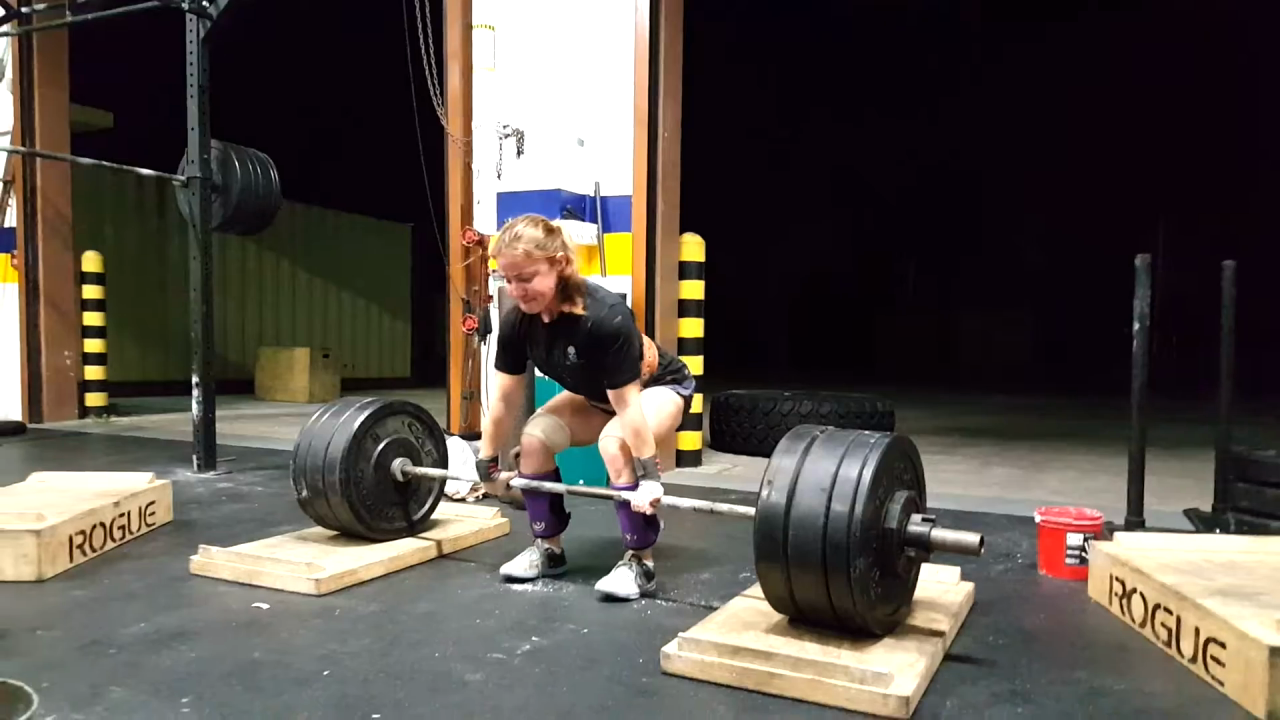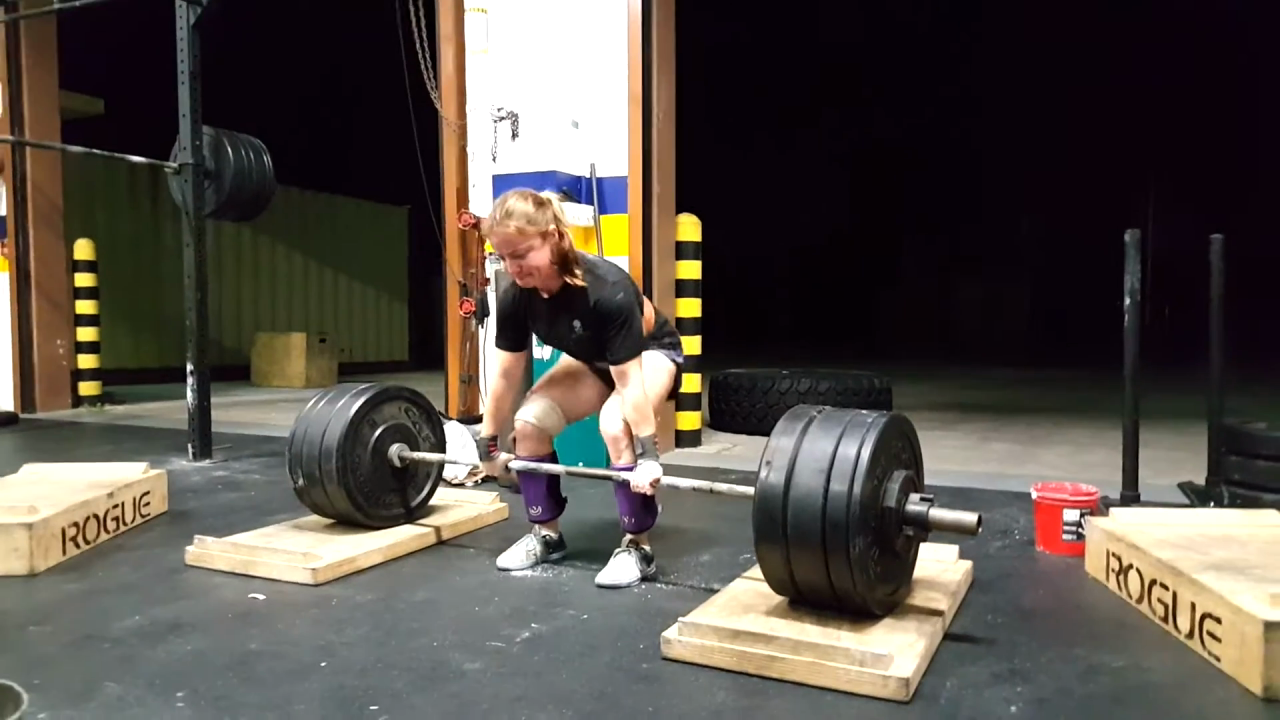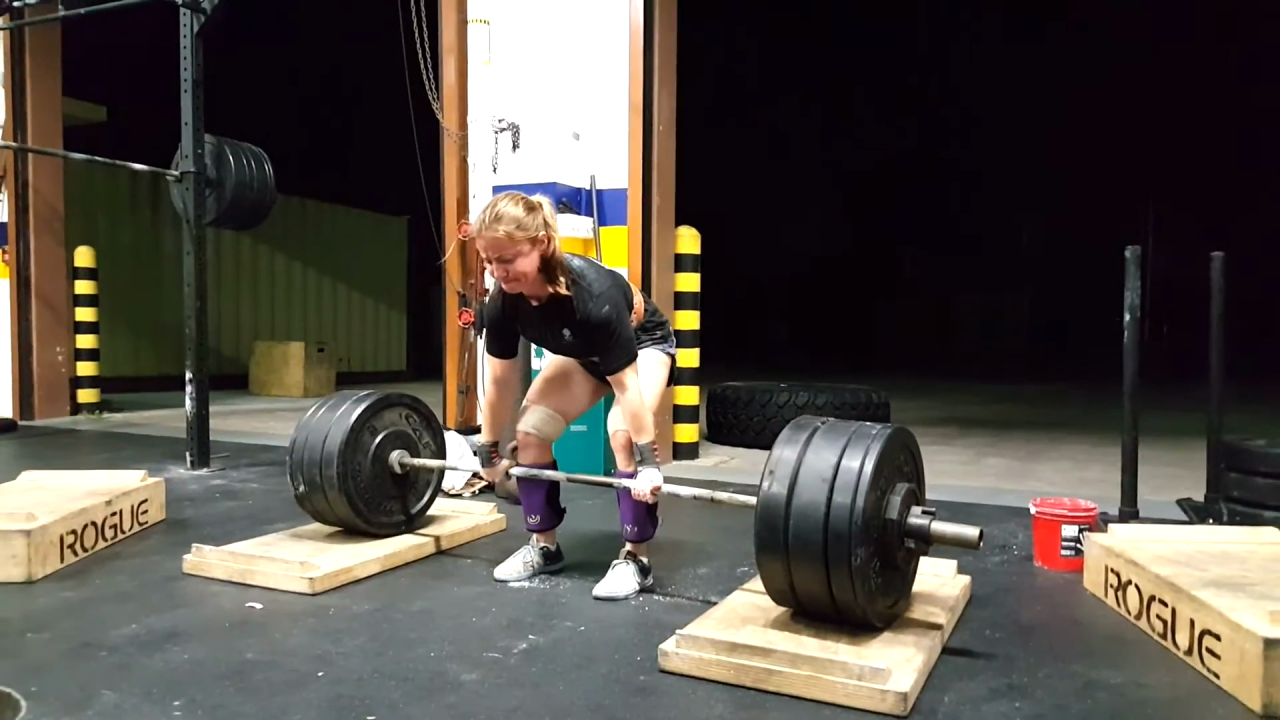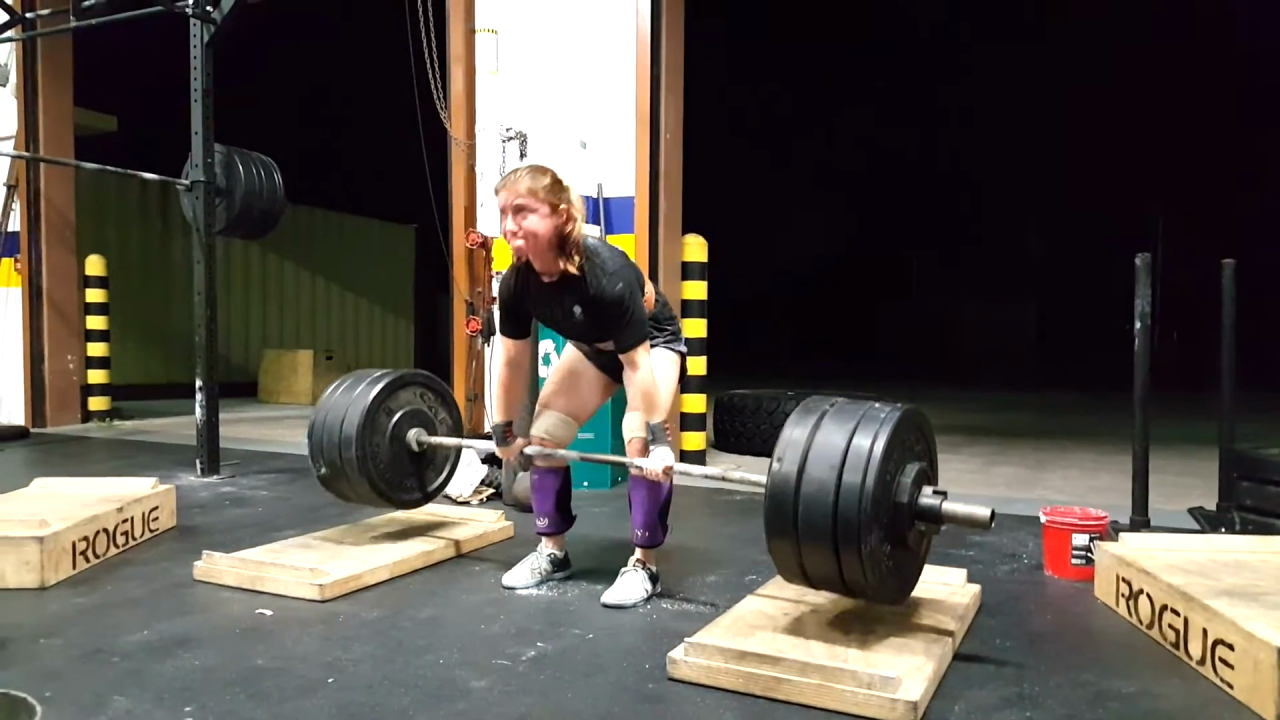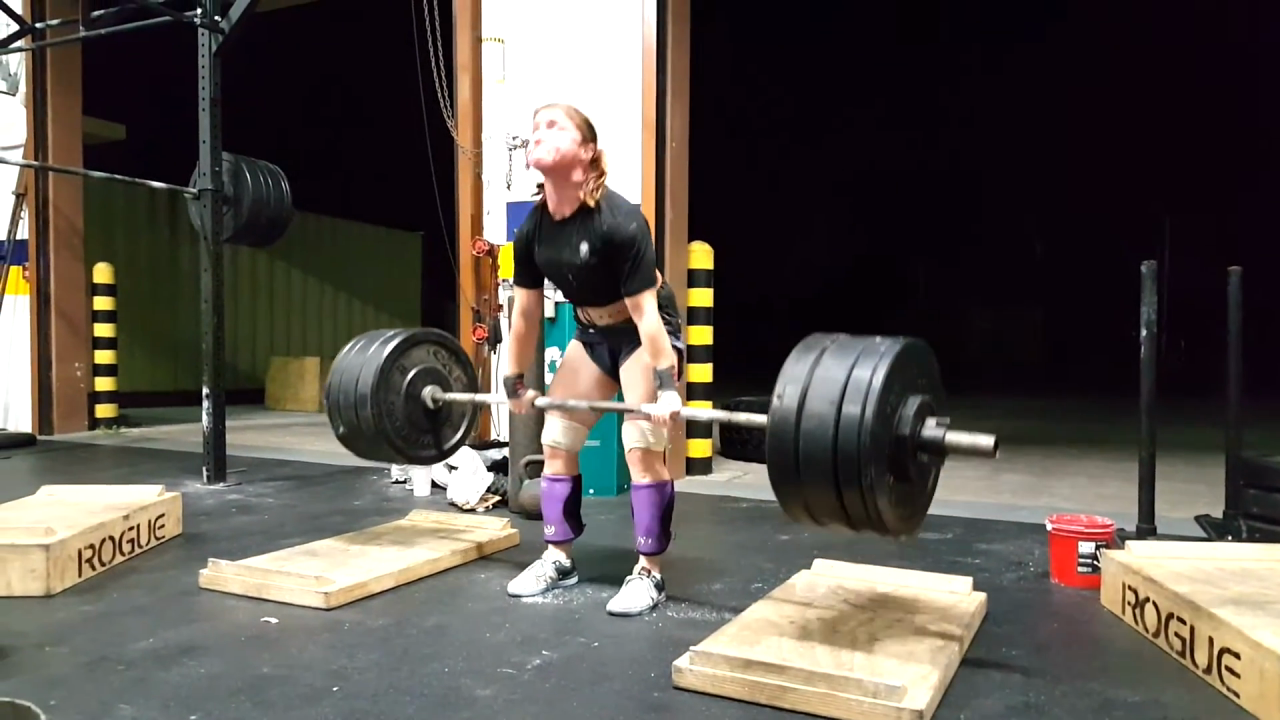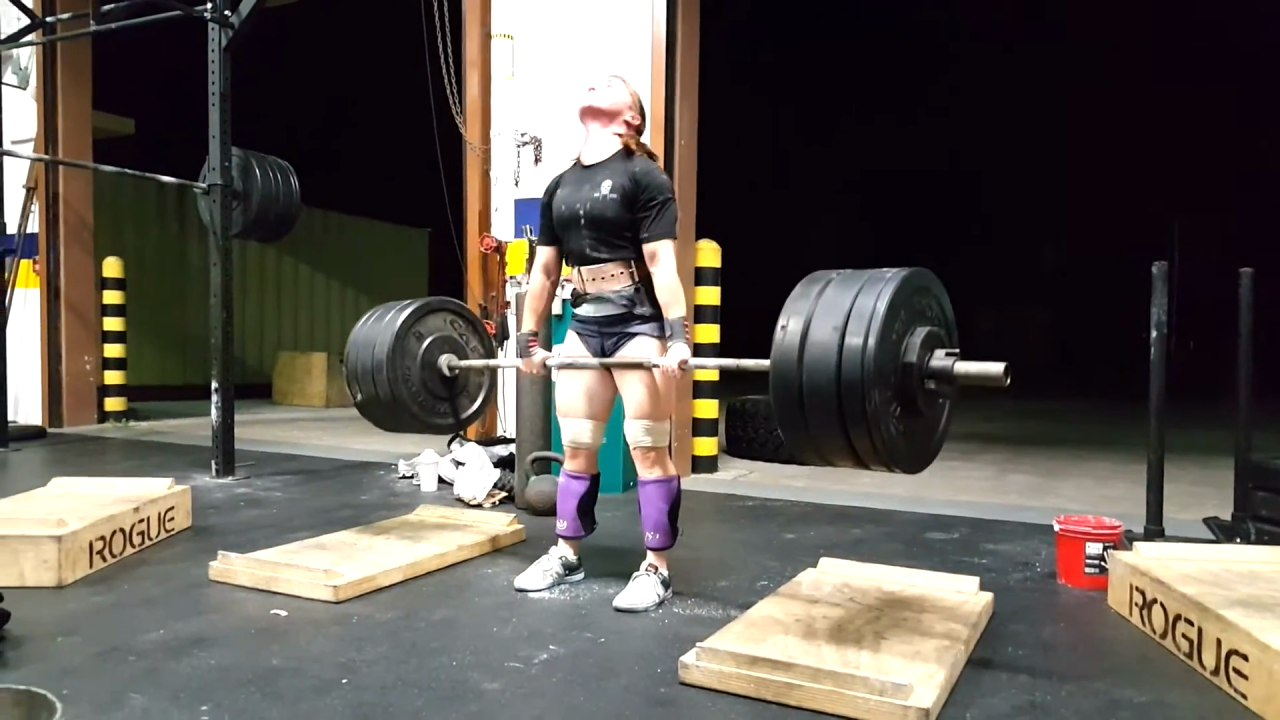
dt=0.5s
person 1, frame 1
left shoulder: (605, 317)
right shoulder: (516, 323)
left elbow: (627, 404)
right elbow: (505, 399)
left wrist: (649, 477)
right wrist: (487, 462)
left hip: (658, 386)
right hip: (595, 394)
left knee: (616, 443)
right knee: (535, 437)
left ankle: (639, 561)
right ankle: (548, 547)
person 1, frame 2
left shoulder: (607, 289)
right shoulder: (516, 297)
left elbow: (629, 380)
right elbow: (507, 375)
left wrist: (649, 456)
right wrist: (488, 443)
left hip: (650, 350)
right hip: (592, 359)
left knee: (616, 423)
right knee: (530, 421)
left ankle: (637, 546)
right ankle: (546, 534)
person 1, frame 3
left shoulder: (594, 296)
right shoulder: (502, 304)
left elbow: (626, 388)
right elbow: (500, 382)
left wrist: (648, 463)
right wrist: (488, 450)
left hip: (642, 342)
right hip: (581, 353)
left knee: (623, 434)
right knee: (531, 429)
left ankle: (635, 558)
right ankle: (543, 545)
person 1, frame 4
left shoulder: (607, 274)
right shoulder: (517, 283)
left elbow: (637, 365)
right elbow: (513, 361)
left wrist: (659, 442)
right wrist: (504, 431)
left hip: (653, 340)
right hip: (592, 345)
left knee: (640, 443)
right knee: (545, 434)
left ankle: (643, 565)
right ankle: (551, 552)
person 1, frame 5
left shoulder: (618, 221)
right shoulder: (532, 230)
left elbow: (645, 313)
right elbow: (525, 313)
left wrist: (667, 388)
right wrist: (515, 383)
left hip: (645, 333)
right hip: (592, 335)
left knee: (642, 445)
right knee: (556, 441)
left ankle: (648, 573)
right ankle: (558, 558)
person 1, frame 6
left shoulder: (643, 175)
right shoulder: (560, 186)
left elbow: (662, 262)
right elbow: (544, 269)
left wrist: (677, 335)
right wrist: (528, 338)
left hip: (639, 319)
right hip: (585, 320)
left knee: (647, 445)
right knee: (575, 444)
left ankle: (656, 568)
right ankle: (566, 553)
